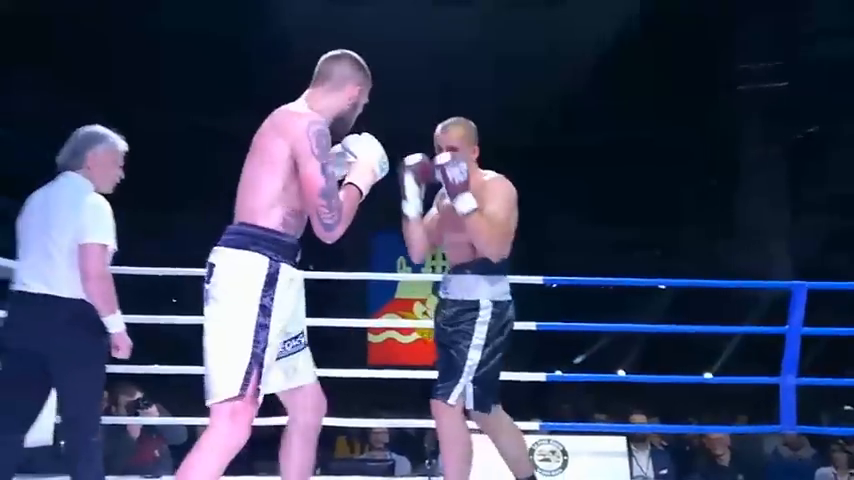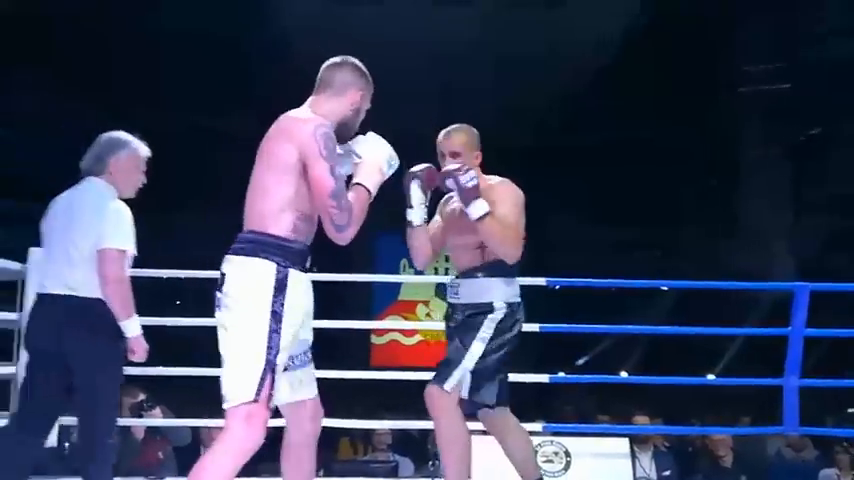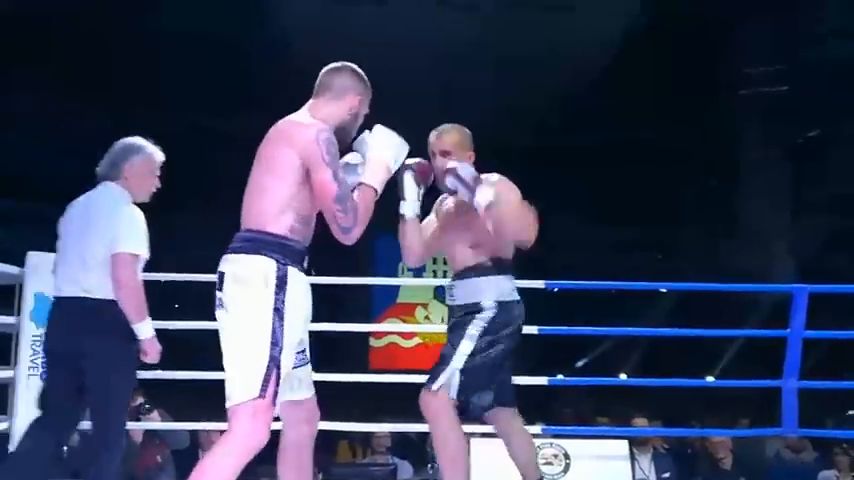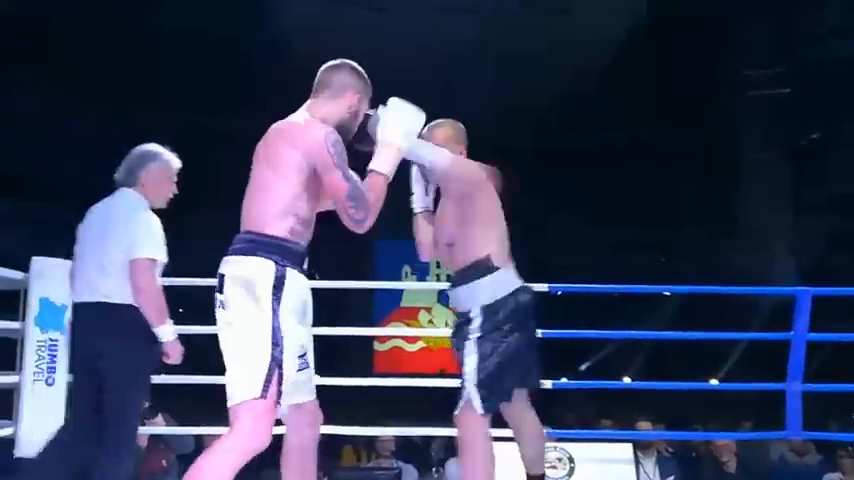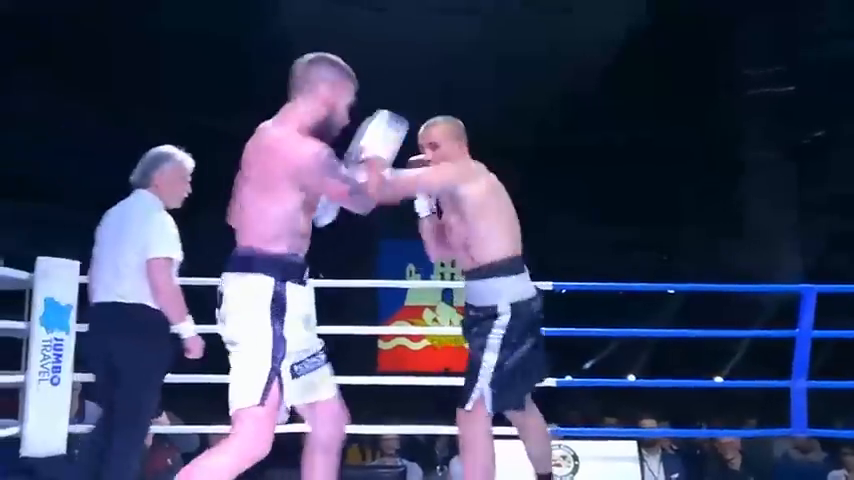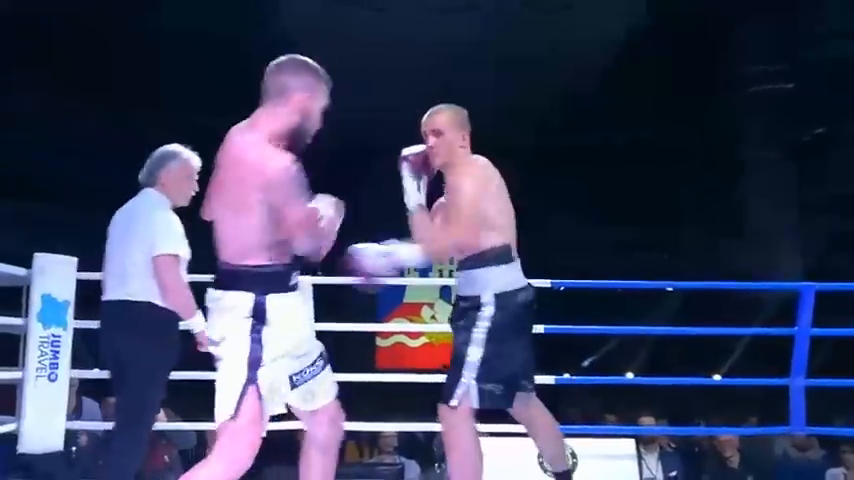
dt=0.1s
person 1, frame 1
left shoulder: (287, 121)
right shoulder: (309, 125)
right elbow: (329, 225)
left wrist: (338, 163)
right wrist: (361, 176)
left hip: (264, 274)
right hip: (254, 270)
left knee: (309, 406)
right knee: (232, 425)
person 1, frame 2
left shoulder: (293, 127)
right shoulder: (316, 130)
right elbow: (341, 227)
left wrist: (345, 165)
right wrist: (370, 176)
left hip: (276, 280)
right hip: (265, 277)
left knee: (306, 417)
right knee: (246, 428)
person 1, frame 3
left shoulder: (287, 132)
right shoulder: (313, 135)
right elbow: (348, 228)
left wrist: (343, 174)
right wrist: (377, 173)
left hip: (271, 280)
right hip: (262, 276)
left knee: (302, 417)
right knee: (250, 429)
person 1, frame 4
left shoulder: (286, 132)
right shoulder: (319, 136)
right elbow: (360, 218)
left wrist: (330, 188)
right wrist: (388, 153)
left hip: (274, 282)
right hip: (264, 278)
left knee: (305, 421)
right knee: (252, 430)
person 1, frame 5
left shoulder: (268, 137)
right shoulder: (307, 153)
left elbow: (243, 210)
right elbow: (361, 200)
right wrist: (373, 157)
left hip: (280, 298)
right hip: (266, 298)
left knee: (328, 421)
right knee: (251, 440)
person 1, frame 6
left shoulder: (241, 141)
right shoulder: (275, 166)
left elbow: (211, 210)
right elbow: (312, 245)
right wrist: (328, 215)
left hip: (273, 307)
right hip: (253, 313)
left knee: (328, 423)
person 2, frame 1
left shoulder: (496, 186)
right shoulder: (443, 198)
left elbow: (496, 248)
right elbow: (418, 252)
left wrist: (462, 195)
right wrist: (412, 195)
left hip: (484, 308)
right hip: (453, 307)
left knee: (446, 405)
right knee: (484, 408)
person 2, frame 2
left shoulder: (502, 190)
right shoulder: (449, 203)
left elbow: (511, 250)
right elbow: (422, 260)
left wrist: (473, 201)
right wrist: (416, 204)
left hip: (493, 310)
right hip: (463, 310)
left knee: (439, 396)
right knee: (491, 409)
person 2, frame 3
left shoulder: (494, 184)
right shoulder: (445, 205)
left elbow: (526, 233)
right elbow: (412, 258)
left wrist: (480, 192)
right wrist: (409, 199)
left hip: (491, 309)
right hip: (474, 307)
left knee: (436, 401)
right knee: (496, 409)
person 2, frame 4
left shoulder: (469, 178)
right shoulder: (451, 195)
left elbow: (469, 172)
right elbow: (431, 253)
right wrist: (421, 197)
left hip: (488, 310)
right hip: (507, 302)
left knee: (471, 418)
right knee: (514, 401)
person 2, frame 5
left shoulder: (467, 175)
right shoulder: (455, 192)
left elbow: (389, 186)
right elbow: (441, 252)
right wrist: (422, 203)
left hip: (504, 307)
right hip: (504, 304)
left knee: (473, 416)
right knee: (517, 404)
person 2, frame 6
left shoulder: (471, 170)
right shoulder: (456, 188)
left elbow: (454, 236)
right elbow: (431, 241)
left wrist: (390, 255)
right wrist: (413, 190)
left hip: (492, 300)
right hip: (490, 298)
left knee: (455, 411)
right knee: (520, 399)
person 3, frame 1
left shoulder: (37, 199)
right shoulder: (92, 204)
right elbow: (94, 272)
right wrist: (116, 326)
right hip: (72, 318)
right knee: (82, 421)
person 3, frame 2
left shoulder: (61, 203)
right shoulder: (113, 209)
right elbow: (113, 277)
right wrist: (132, 330)
left hip: (47, 314)
right hip: (92, 319)
left knee: (30, 419)
right knee: (99, 422)
person 3, frame 3
left shoulder: (77, 207)
right shoulder: (126, 213)
right elbow: (125, 280)
right wrist: (146, 332)
left hip: (64, 317)
right hip: (107, 321)
left knee: (54, 418)
right knee: (108, 421)
person 3, frame 4
left shoulder: (96, 212)
right shoulder: (143, 219)
left elbow: (77, 273)
right elbow: (144, 285)
right wrist: (167, 334)
left hip: (85, 321)
right hip: (126, 325)
left knee: (81, 423)
right knee: (120, 425)
person 3, frame 5
left shoulder: (114, 215)
right shoulder: (157, 218)
left elbow: (95, 275)
right elbow: (162, 283)
right wrist: (188, 330)
left hip: (103, 320)
right hip: (141, 325)
left knee: (113, 418)
right knee: (132, 422)
person 3, frame 6
left shoulder: (125, 213)
right shoulder: (162, 216)
right elbow: (169, 280)
right wrist: (199, 324)
left hip: (114, 317)
right hip: (148, 321)
left knee: (130, 414)
right knee: (137, 417)
